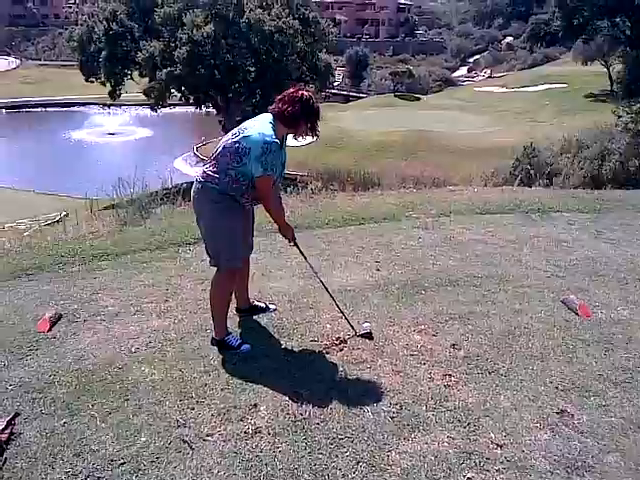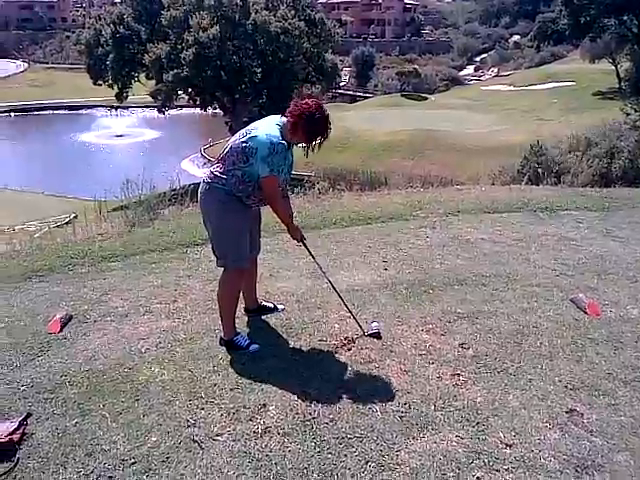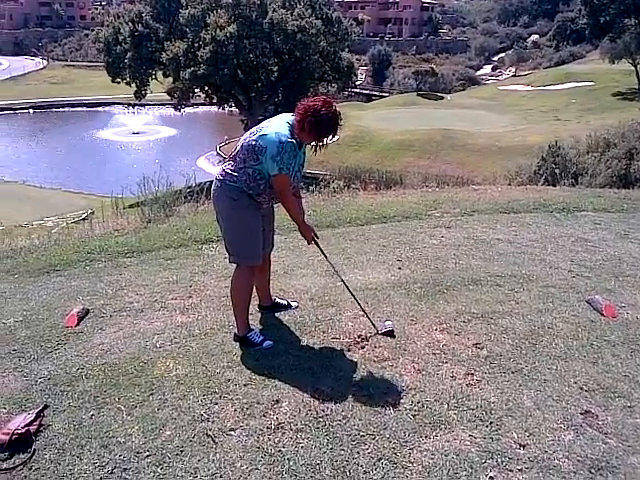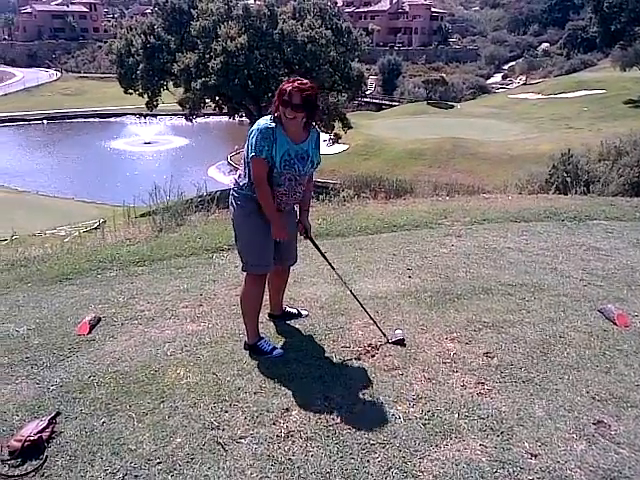
dt=0.7s
person 1, frame 1
left shoulder: (271, 125)
right shoulder: (265, 141)
left elbow: (271, 181)
right elbow: (265, 193)
left wrist: (280, 210)
right wrist: (283, 225)
left hip: (236, 196)
right hip: (216, 199)
left knee: (242, 254)
right knee: (228, 266)
left ankle: (244, 304)
right ankle: (220, 335)
person 1, frame 2
left shoulder: (280, 127)
right shoulder: (271, 143)
left elbow: (279, 182)
right elbow: (272, 194)
left wrist: (288, 207)
right wrist: (291, 226)
left hip: (243, 197)
right hip: (222, 199)
left knee: (250, 254)
right knee: (235, 266)
left ankle: (252, 304)
right ankle: (228, 334)
person 1, frame 3
left shoulder: (293, 126)
right shoulder: (281, 142)
left elbow: (292, 176)
right elbow: (283, 192)
left wrist: (299, 204)
right wrist: (302, 225)
left hip: (257, 195)
right hip: (235, 197)
left knee: (263, 253)
right knee: (248, 263)
left ankle: (266, 301)
right ankle: (243, 331)
person 1, frame 4
left shoulder: (312, 134)
right shoulder: (265, 130)
left elbow: (307, 176)
right elbow: (259, 181)
left wrist: (304, 214)
right wrist: (275, 221)
left hip: (284, 207)
right hip: (252, 205)
left knee: (283, 263)
right knee: (258, 271)
left ankle: (277, 310)
right ankle: (253, 338)
